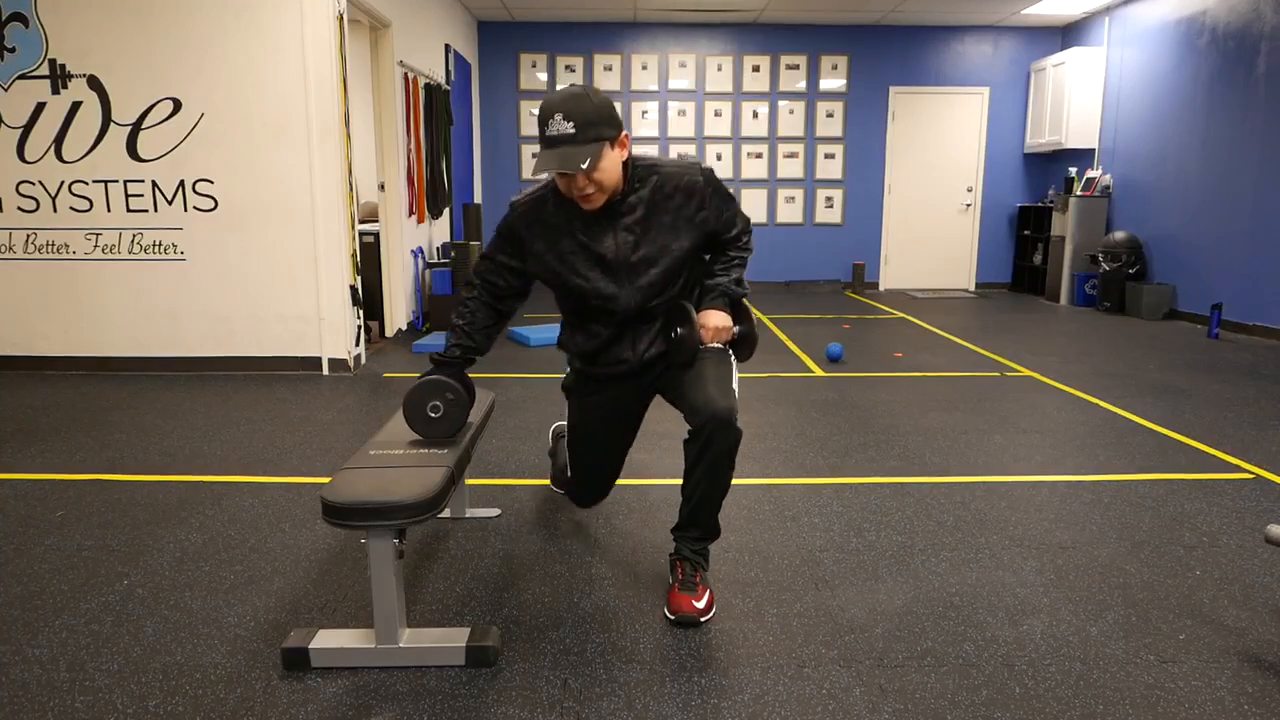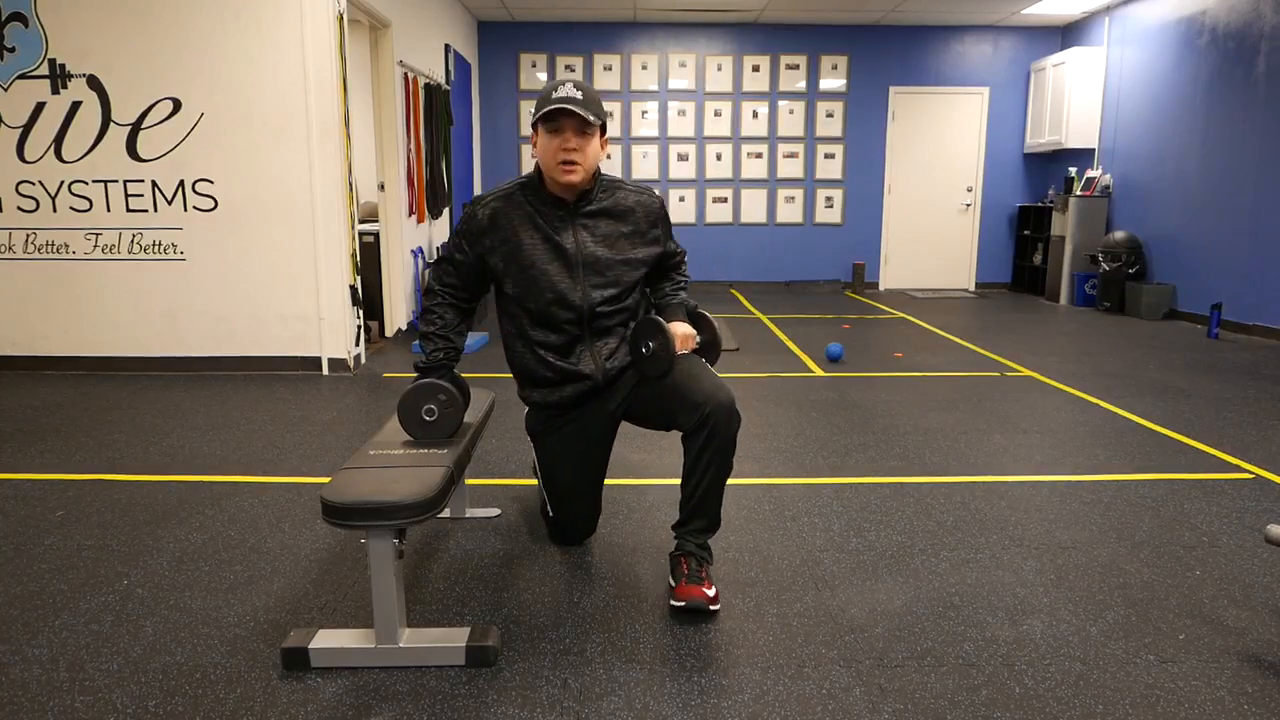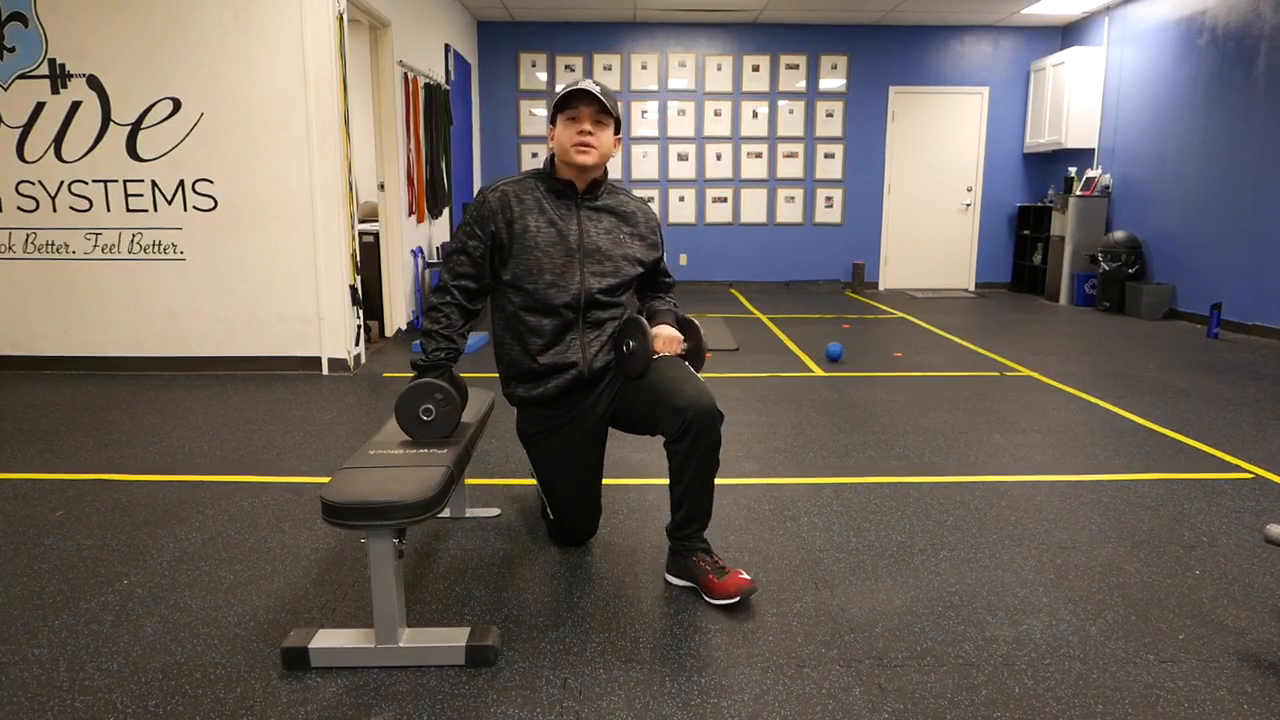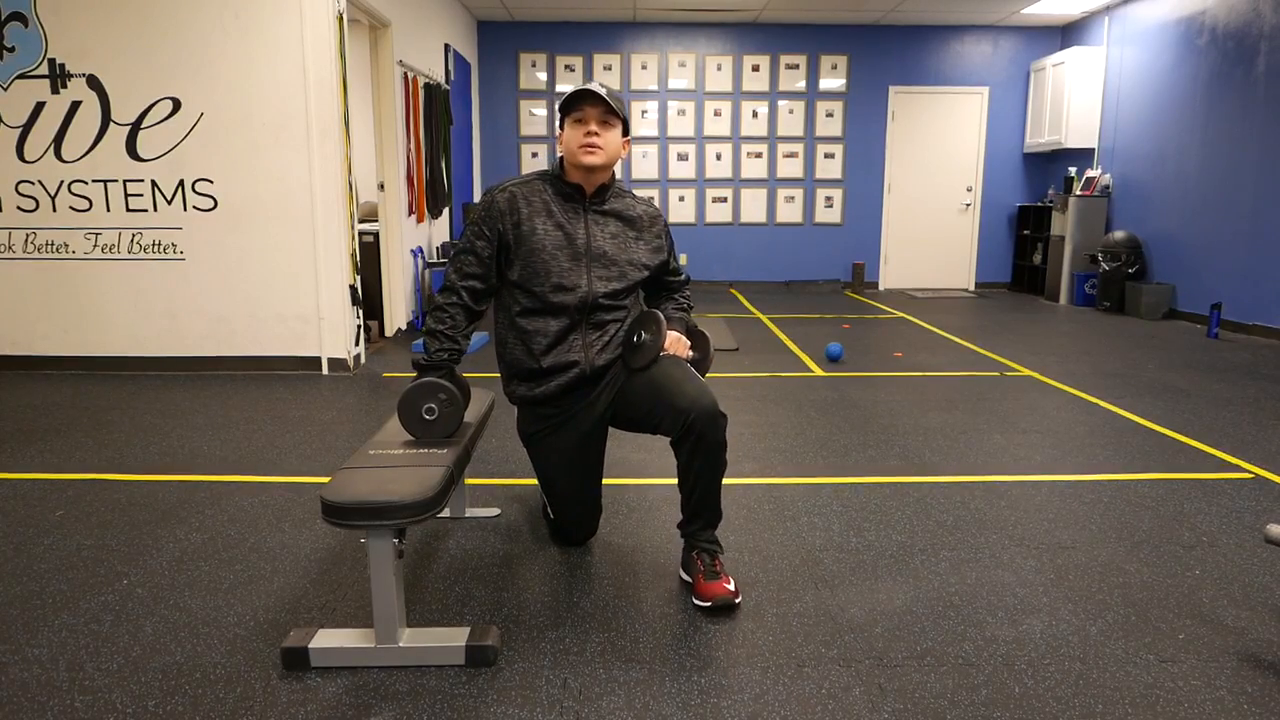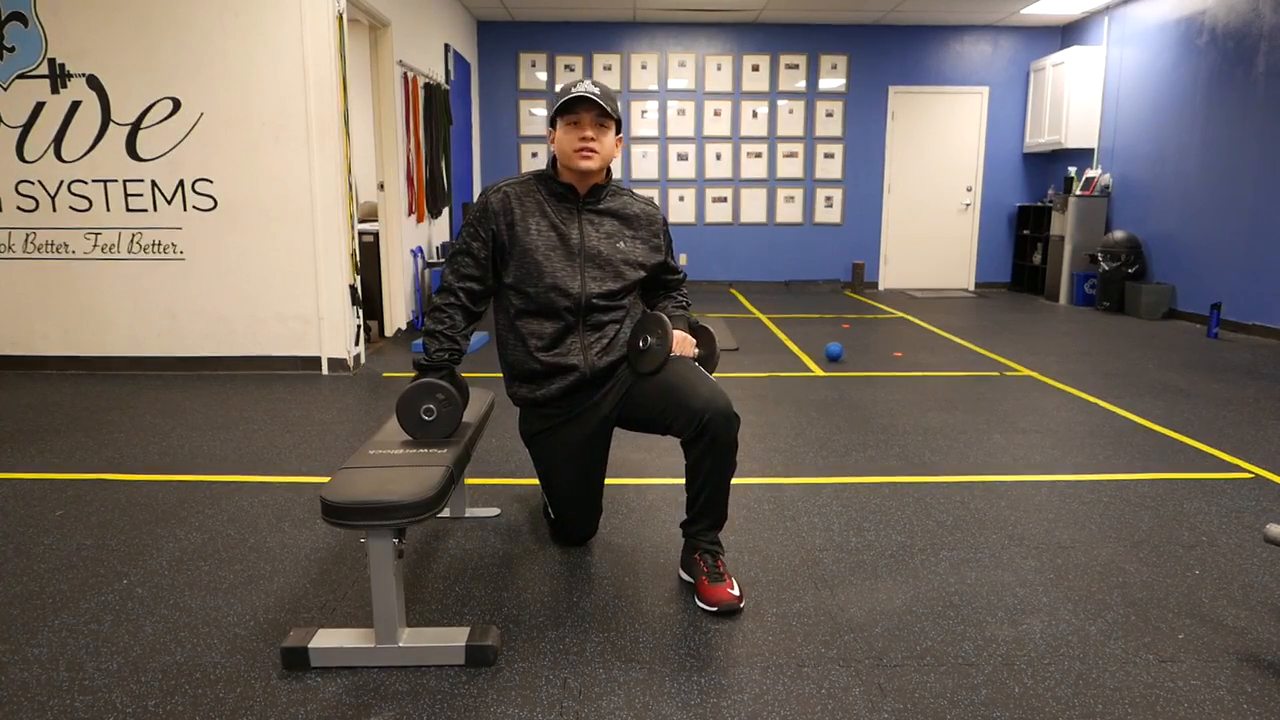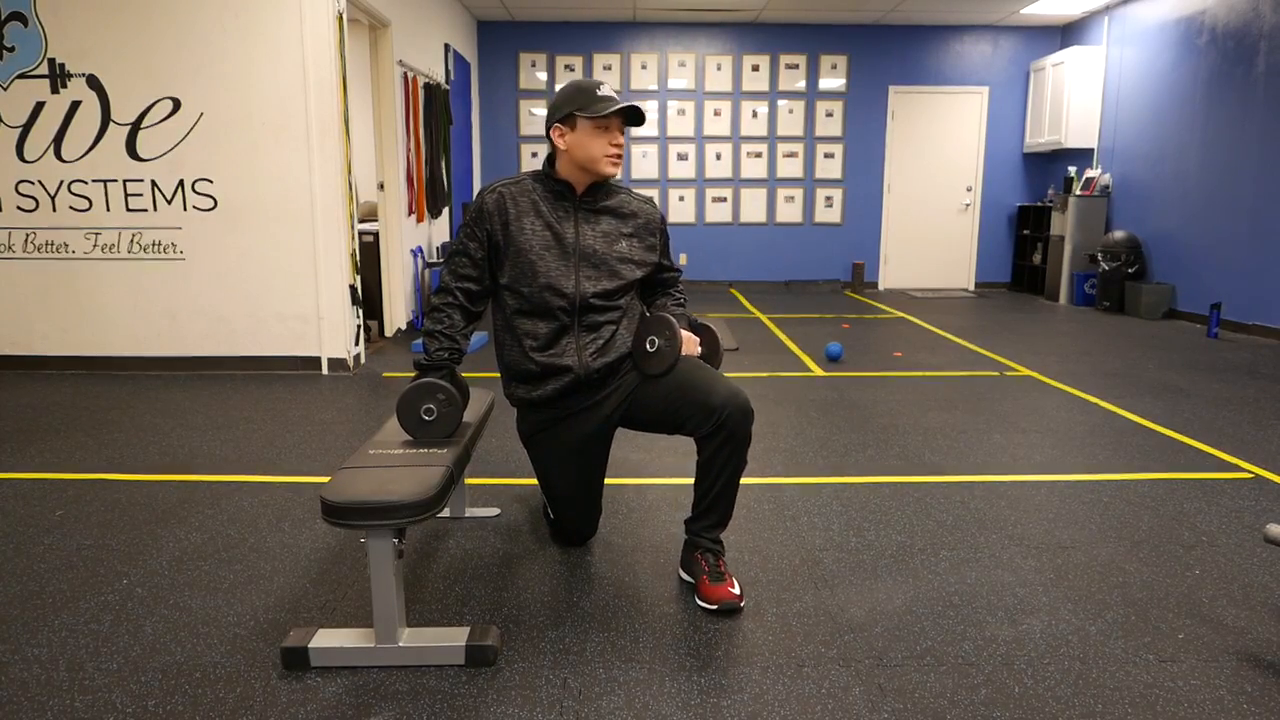
dt=0.5s
person 1, frame 1
left shoulder: (686, 185)
right shoulder: (531, 218)
left elbow: (735, 235)
right elbow: (487, 296)
left wrist: (717, 301)
right wrist: (448, 370)
right hip: (601, 359)
left knee: (717, 417)
right knee: (585, 487)
left ankle: (690, 558)
right ankle: (565, 443)
person 1, frame 2
left shoulder: (640, 207)
right shoulder: (493, 216)
left elbow: (669, 267)
right elbow: (448, 293)
left wrist: (677, 316)
right wrist: (436, 374)
left hip: (636, 359)
right hip: (558, 390)
left knee: (716, 407)
right knee: (570, 529)
left ankle: (691, 553)
right ankle: (549, 457)
person 1, frame 3
left shoulder: (637, 216)
right shoulder: (501, 203)
left elbow: (656, 285)
right elbow: (456, 290)
left wrist: (664, 322)
right wrist: (433, 370)
left hip: (623, 364)
right hip: (546, 389)
left knee: (697, 409)
right knee: (572, 530)
left ankle: (687, 551)
right ankle: (556, 472)
person 1, frame 4
left shoulder: (645, 219)
right shoulder: (509, 204)
left elbow: (670, 287)
right elbow: (462, 291)
left wrist: (675, 328)
right wrist: (436, 372)
left hip: (625, 365)
right hip: (546, 390)
left knee: (702, 412)
right knee: (573, 529)
left ankle: (700, 549)
right ankle: (562, 472)
person 1, frame 5
left shoulder: (643, 216)
right shoulder: (504, 205)
left elbow: (668, 285)
right elbow: (460, 292)
left wrist: (676, 326)
right wrist: (435, 374)
left hip: (629, 367)
right hip: (550, 394)
left knee: (714, 413)
right knee: (573, 529)
left ankle: (701, 550)
right ankle: (564, 476)
person 1, frame 6
left shoulder: (641, 215)
right shoulder: (501, 206)
left elbow: (664, 284)
right elbow: (458, 293)
left wrist: (676, 326)
right wrist: (436, 374)
left hip: (629, 369)
right hip: (548, 397)
left knee: (729, 409)
right knee: (573, 530)
left ankle: (703, 548)
right ankle: (563, 480)
